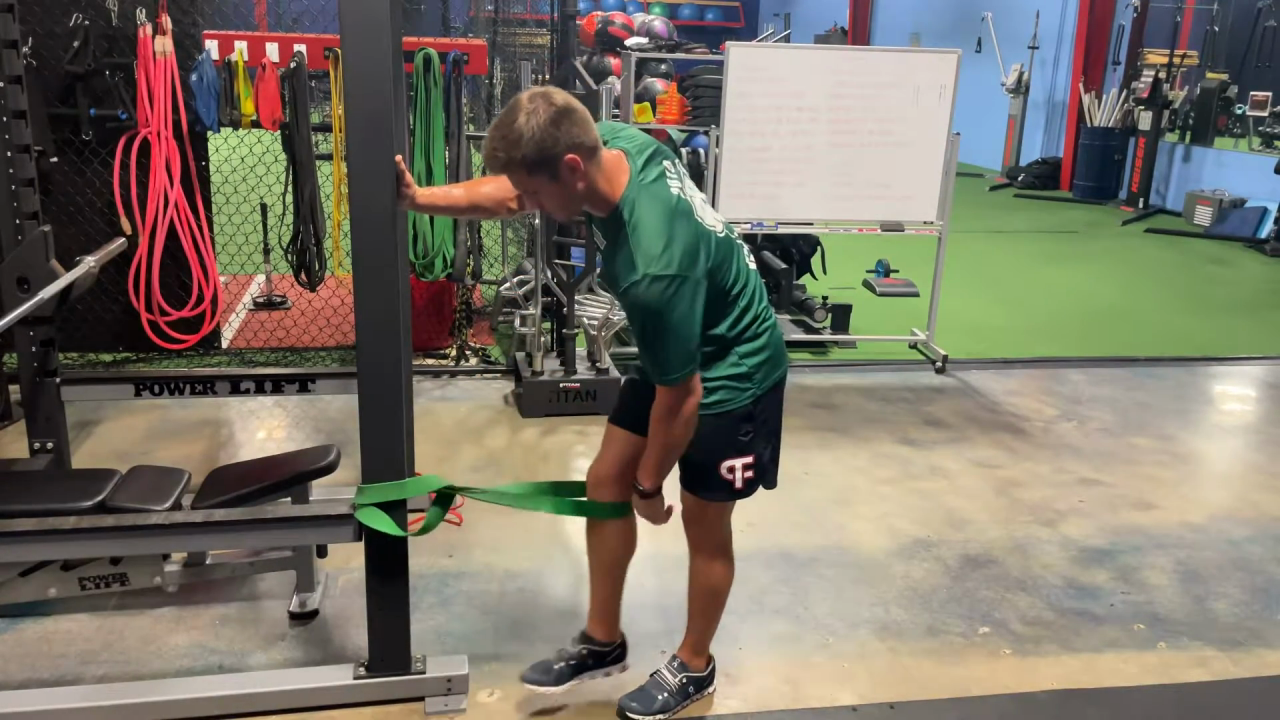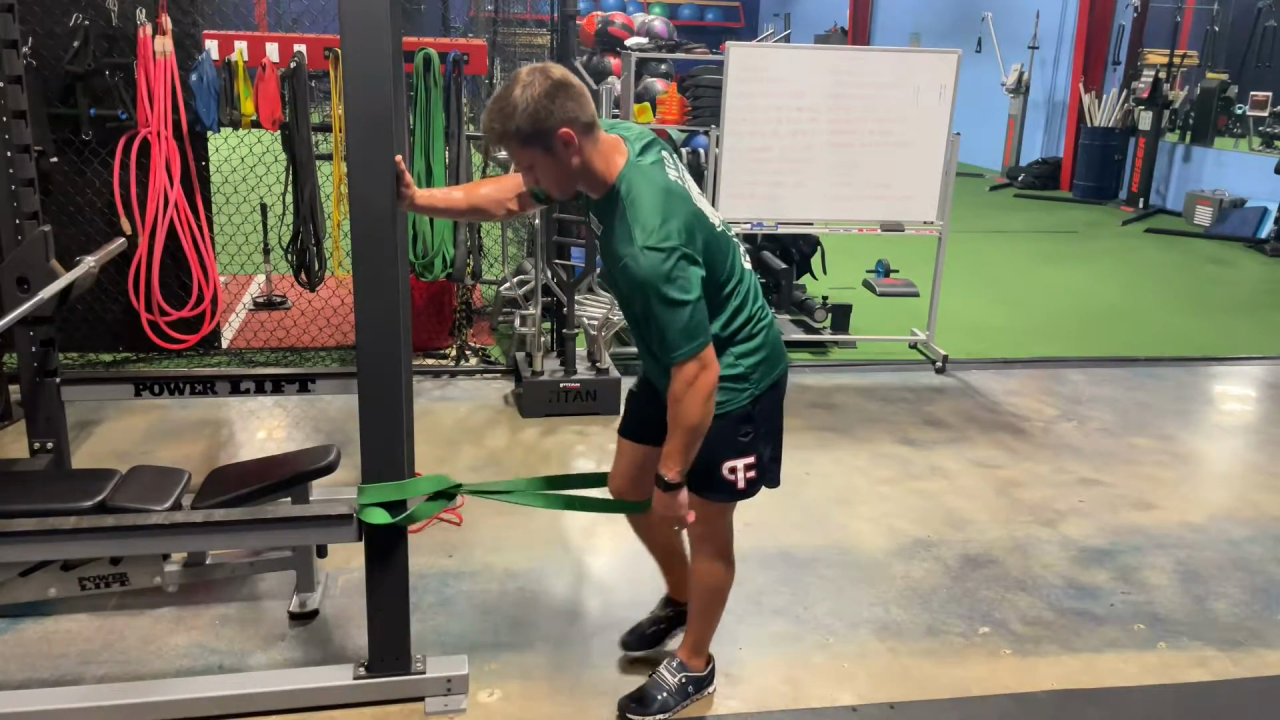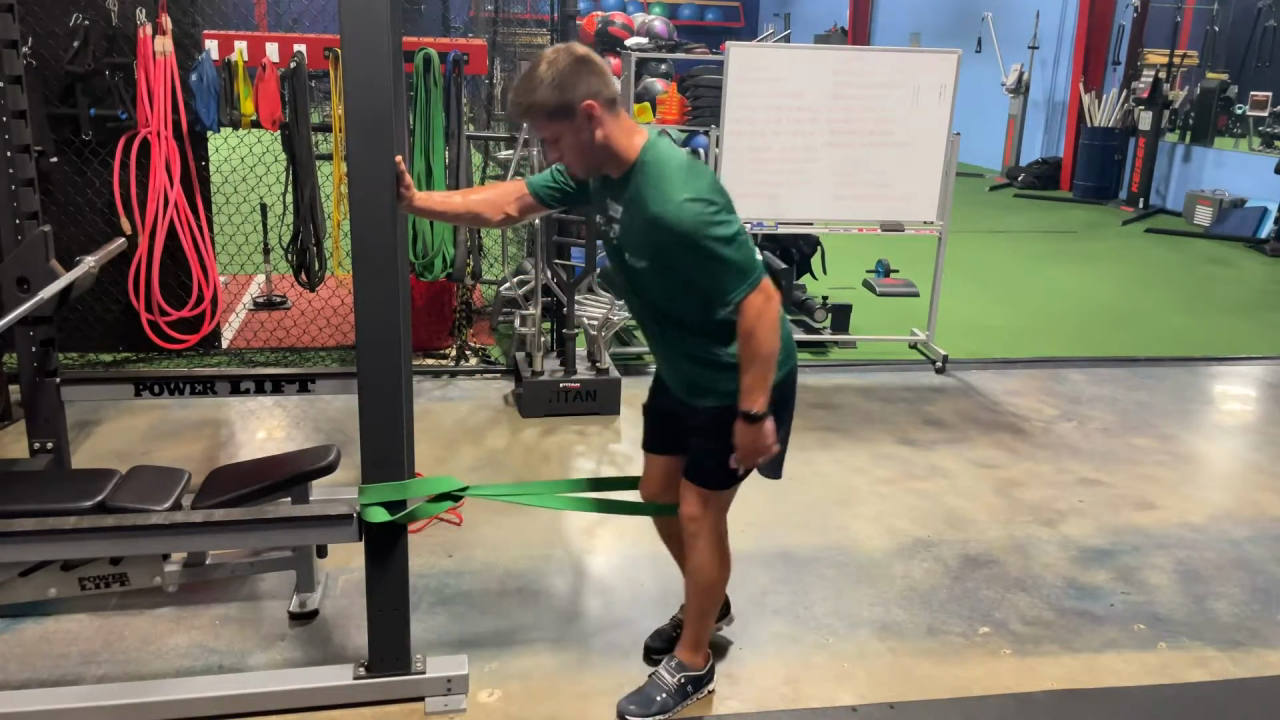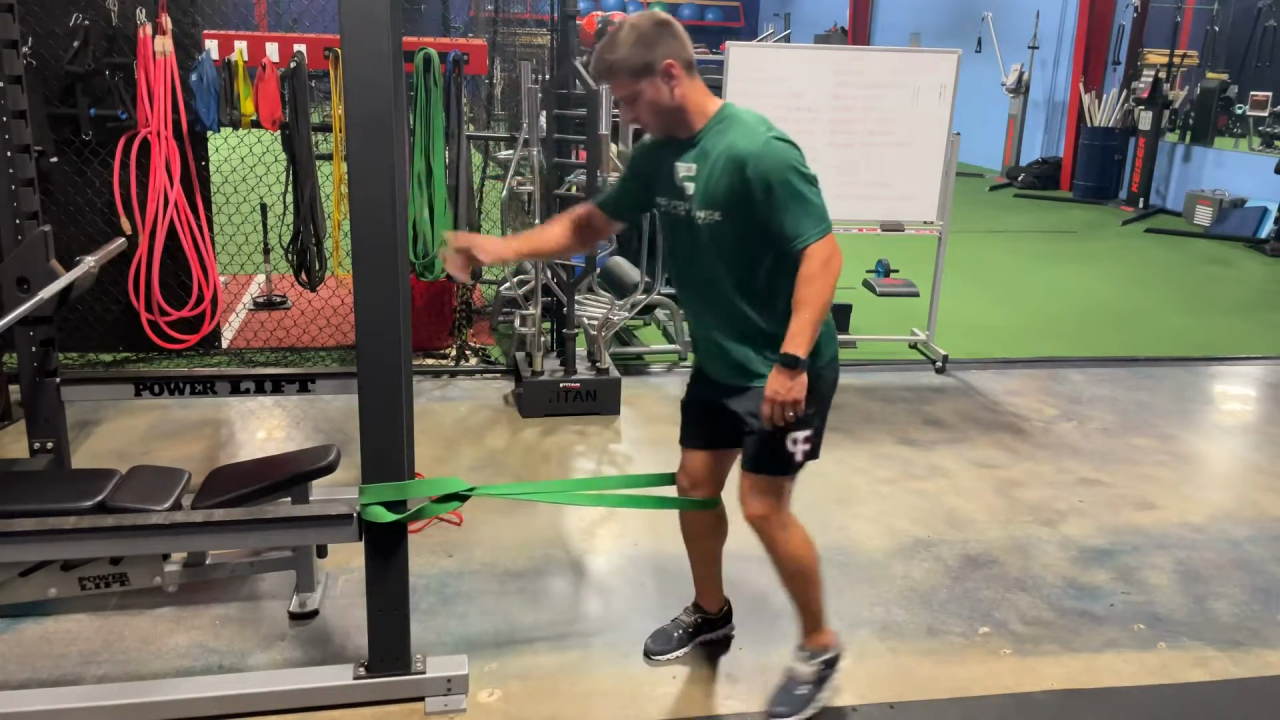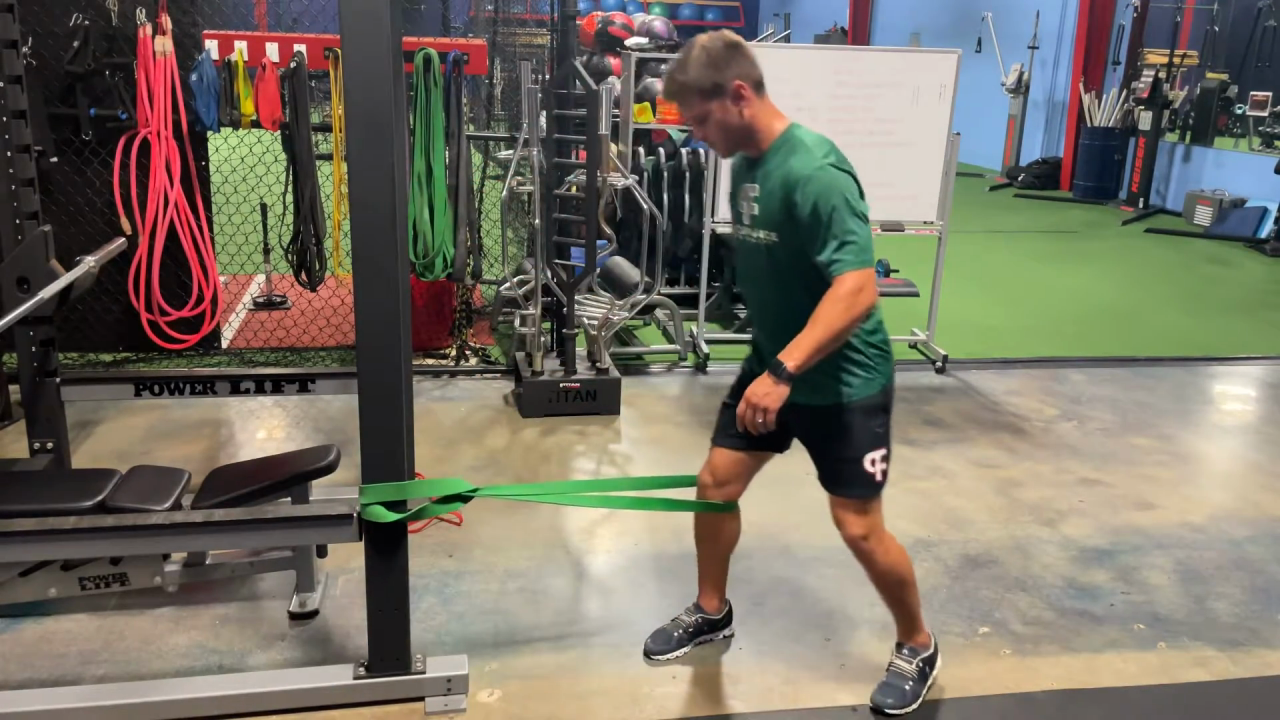
dt=0.3s
person 1, frame 1
left shoulder: (653, 267)
right shoulder: (616, 143)
left elbow: (680, 395)
right elbow: (508, 195)
left wrist: (649, 485)
right wrist: (420, 197)
left hip: (730, 374)
right hip: (674, 356)
left knee: (703, 523)
right knee: (604, 483)
left ankle: (694, 664)
right ankle: (601, 640)
person 1, frame 2
left shoulder: (647, 244)
right shoulder: (617, 140)
left elbow: (699, 371)
right elbow: (510, 197)
left wrist: (672, 480)
right wrist: (419, 199)
left hip: (733, 376)
right hip: (673, 362)
left knee: (702, 519)
right knee: (628, 487)
left ankle: (693, 664)
right ankle: (682, 598)
person 1, frame 3
left shoulder: (677, 204)
right shoulder: (602, 162)
left elbow: (760, 304)
right elbow: (511, 203)
left wrist: (753, 413)
right wrist: (416, 201)
left hip: (736, 375)
right hip: (682, 369)
left knee: (698, 510)
right knee: (658, 495)
left ankle: (692, 663)
right ankle: (708, 605)
person 1, frame 4
left shoulder: (759, 154)
right shoulder: (658, 152)
left elbow: (823, 255)
right elbow: (589, 222)
left wrist: (791, 361)
right wrist: (500, 250)
left hip: (782, 366)
right hip: (712, 360)
left knee: (763, 507)
right knee: (693, 486)
left ankle: (820, 646)
right ankle: (711, 610)
person 1, frame 5
left shoulder: (813, 174)
right shoulder: (743, 166)
left elbow: (858, 288)
left wrist: (784, 371)
left hip: (842, 381)
right hip: (773, 365)
left knee: (858, 529)
right knee: (715, 482)
left ankle: (917, 645)
right ankle: (711, 609)
